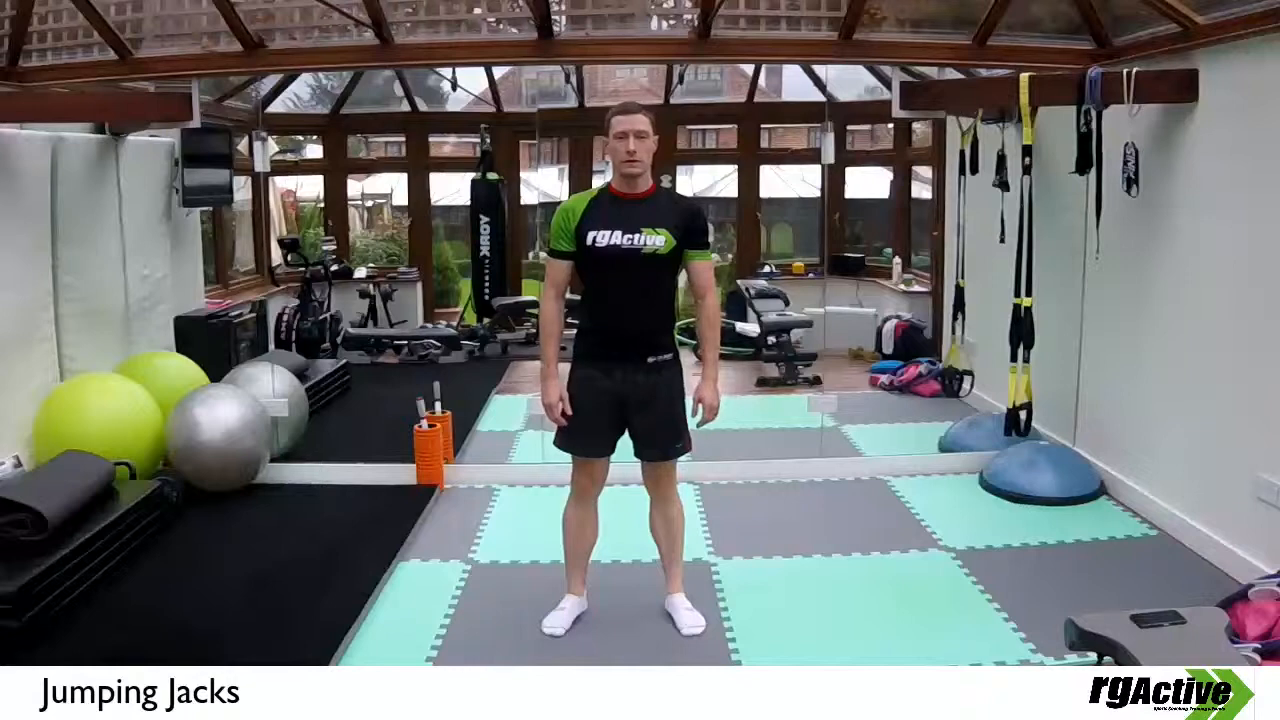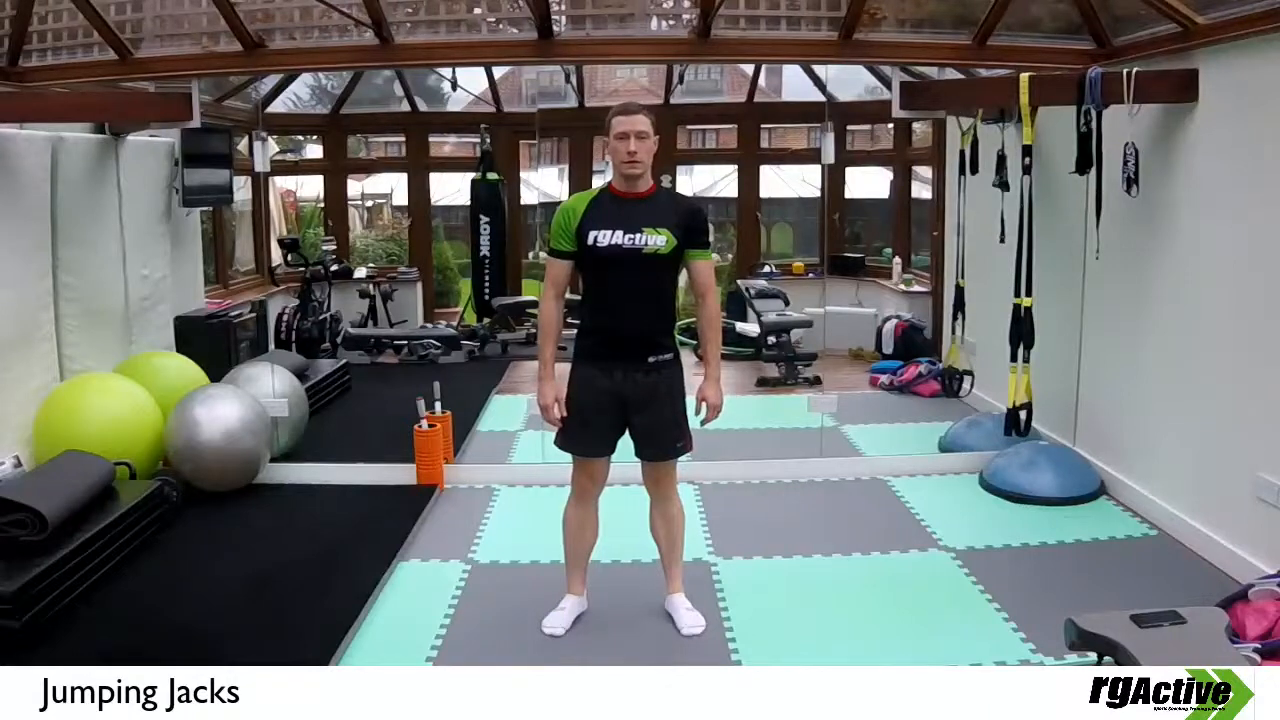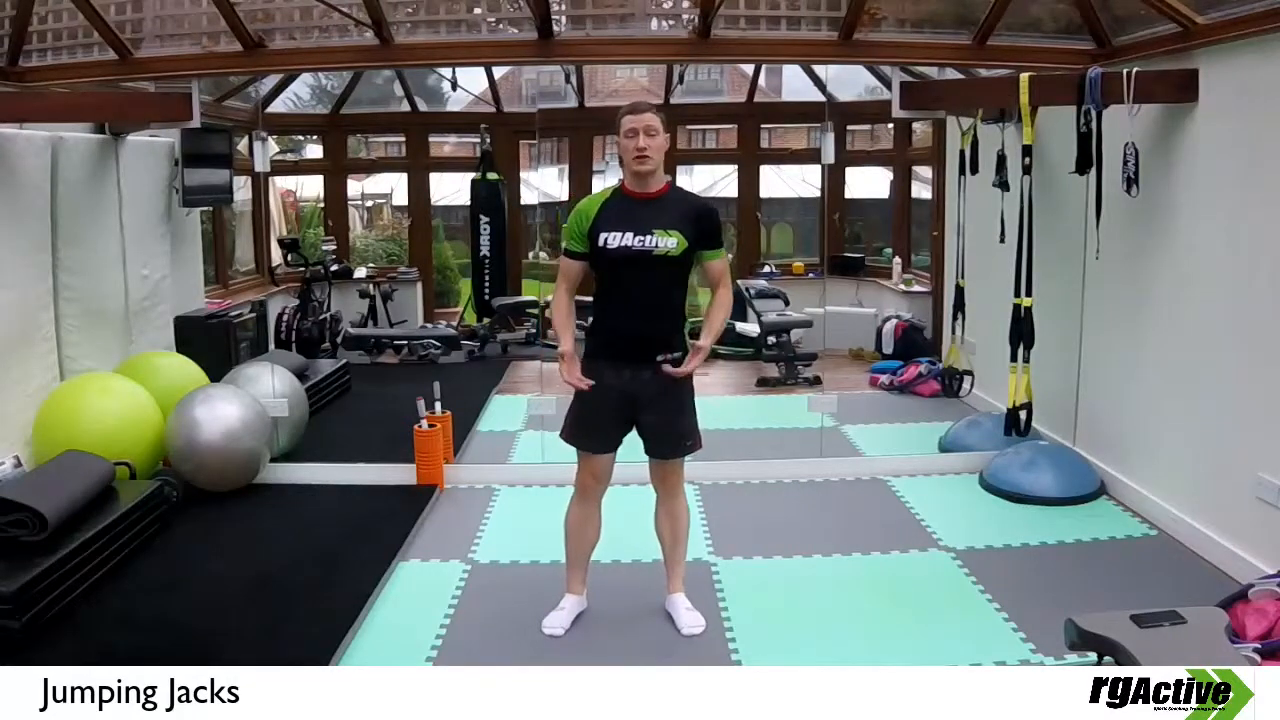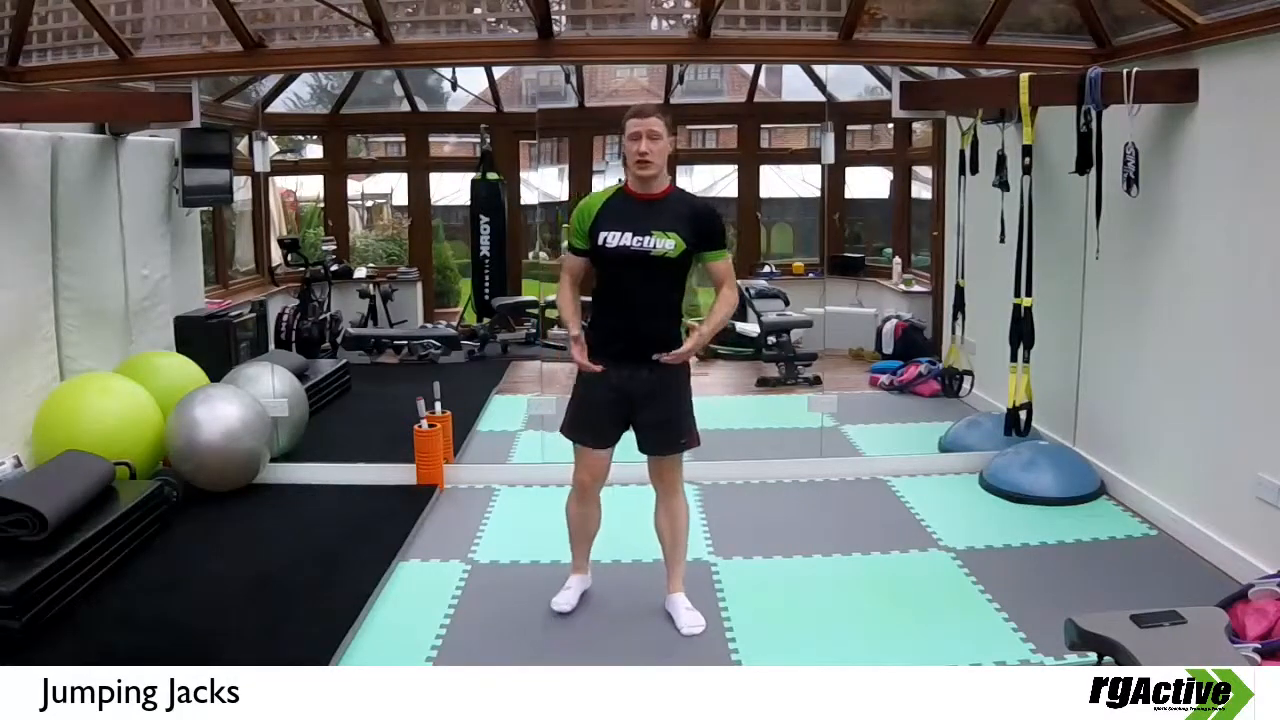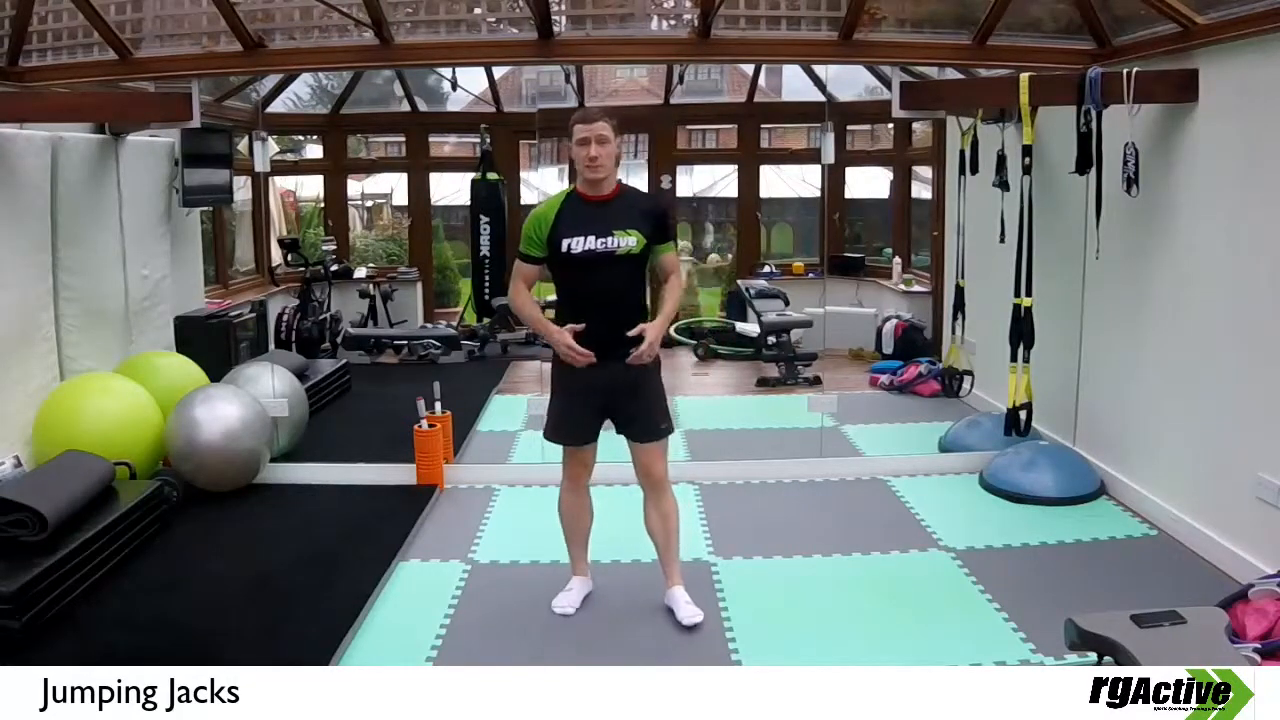
dt=0.4s
person 1, frame 1
left shoulder: (683, 213)
right shoulder: (576, 211)
left elbow: (706, 296)
right elbow: (553, 295)
left wrist: (709, 376)
right wrist: (550, 375)
left hip: (658, 371)
right hip: (592, 371)
left knee: (663, 486)
right knee: (584, 486)
left ankle: (675, 592)
right ankle: (575, 594)
person 1, frame 2
left shoulder: (684, 212)
right shoulder: (577, 210)
left elbow: (706, 296)
right elbow: (553, 296)
left wrist: (712, 375)
right wrist: (547, 376)
left hip: (659, 370)
right hip: (593, 371)
left knee: (663, 485)
right knee: (585, 485)
left ankle: (675, 593)
right ankle: (575, 594)
person 1, frame 3
left shoulder: (697, 212)
right shoulder: (591, 210)
left elbow: (721, 286)
right elbow: (565, 287)
left wrist: (705, 343)
right wrist: (565, 346)
left hip: (667, 370)
right hip: (602, 370)
left knee: (670, 483)
right knee: (589, 484)
left ankle: (675, 592)
right ankle: (575, 593)
person 1, frame 4
left shoulder: (697, 214)
right shoulder: (593, 208)
left elbow: (727, 287)
right elbow: (569, 278)
left wrist: (703, 333)
right wrist: (573, 331)
left hip: (663, 368)
right hip: (602, 367)
left knee: (668, 482)
right knee: (586, 480)
left ankle: (675, 591)
right ankle: (579, 573)
person 1, frame 5
left shoulder: (648, 209)
right shoulder: (547, 216)
left elbow: (672, 275)
right elbow: (518, 288)
left wrist: (660, 323)
right wrist: (551, 333)
left hip: (636, 362)
right hip: (577, 364)
left knee: (655, 476)
right knee: (575, 474)
left ankle: (674, 585)
right ankle: (579, 575)
